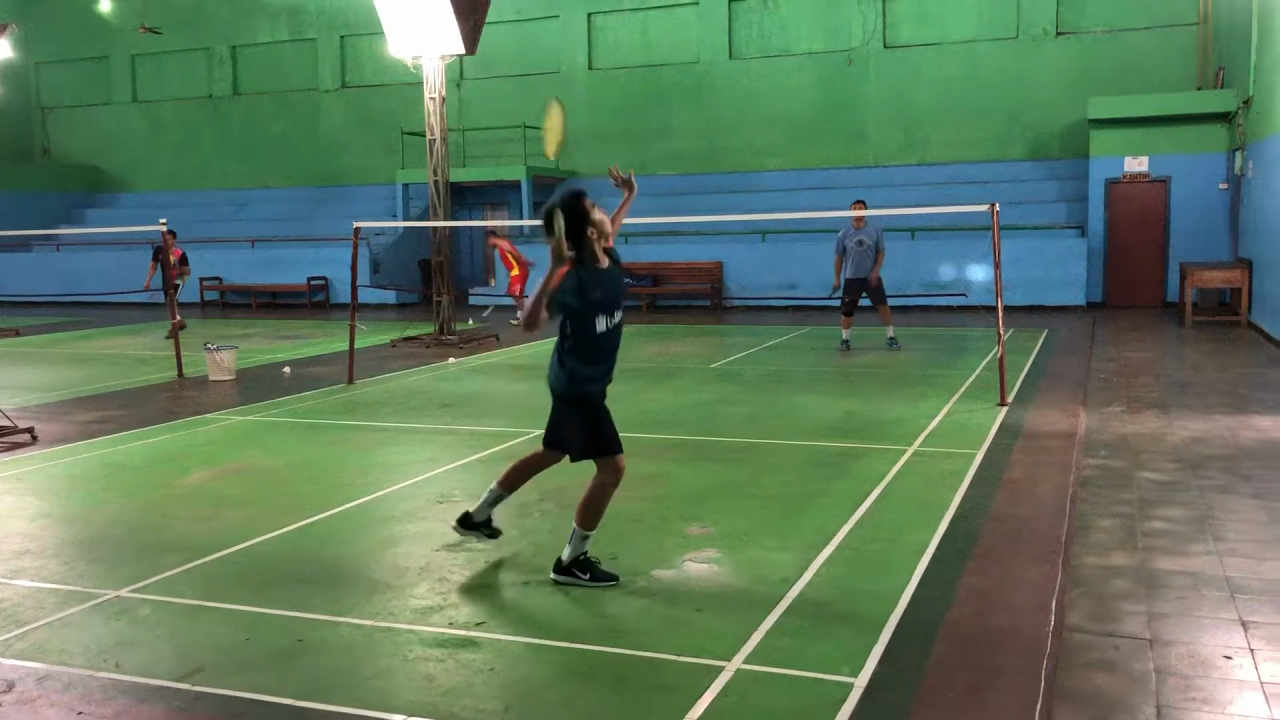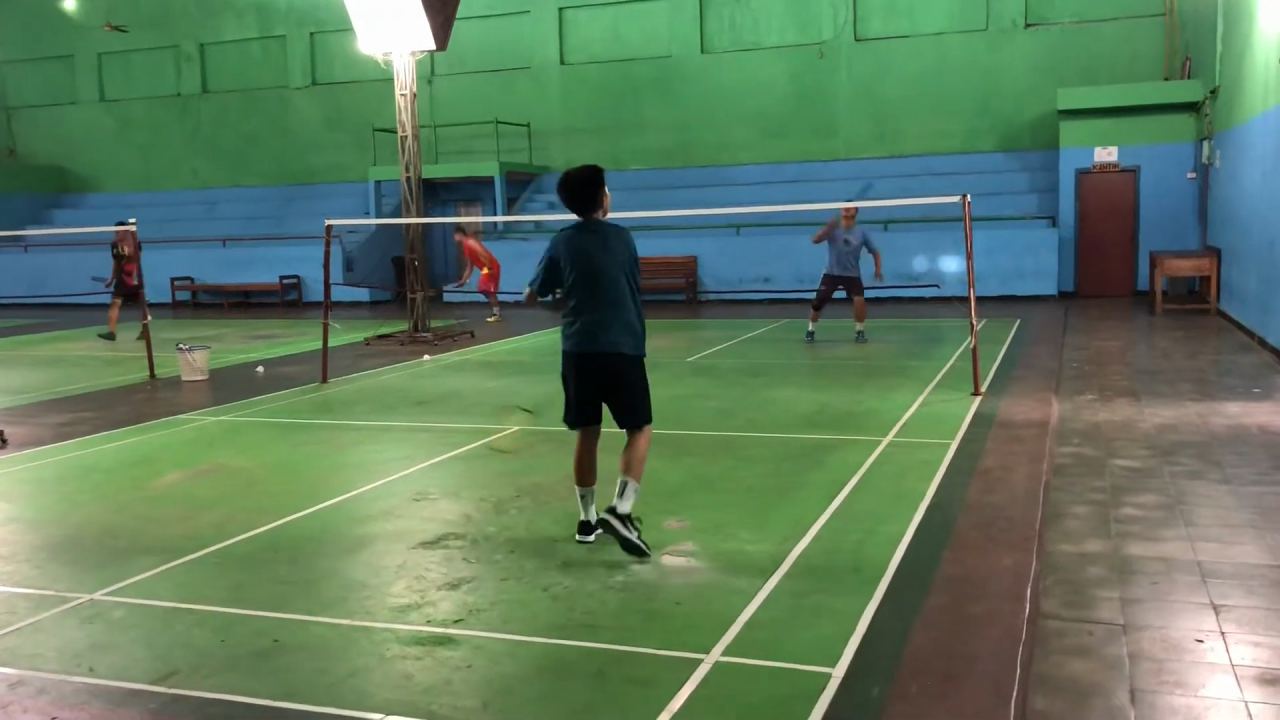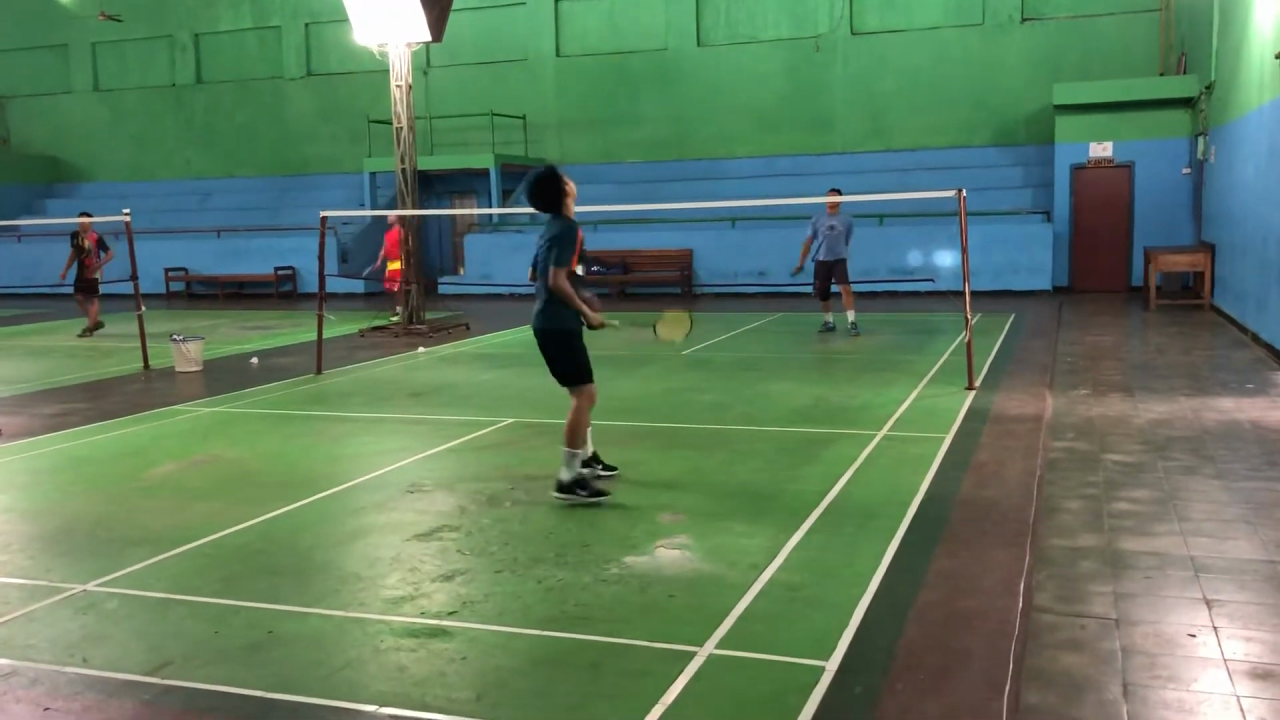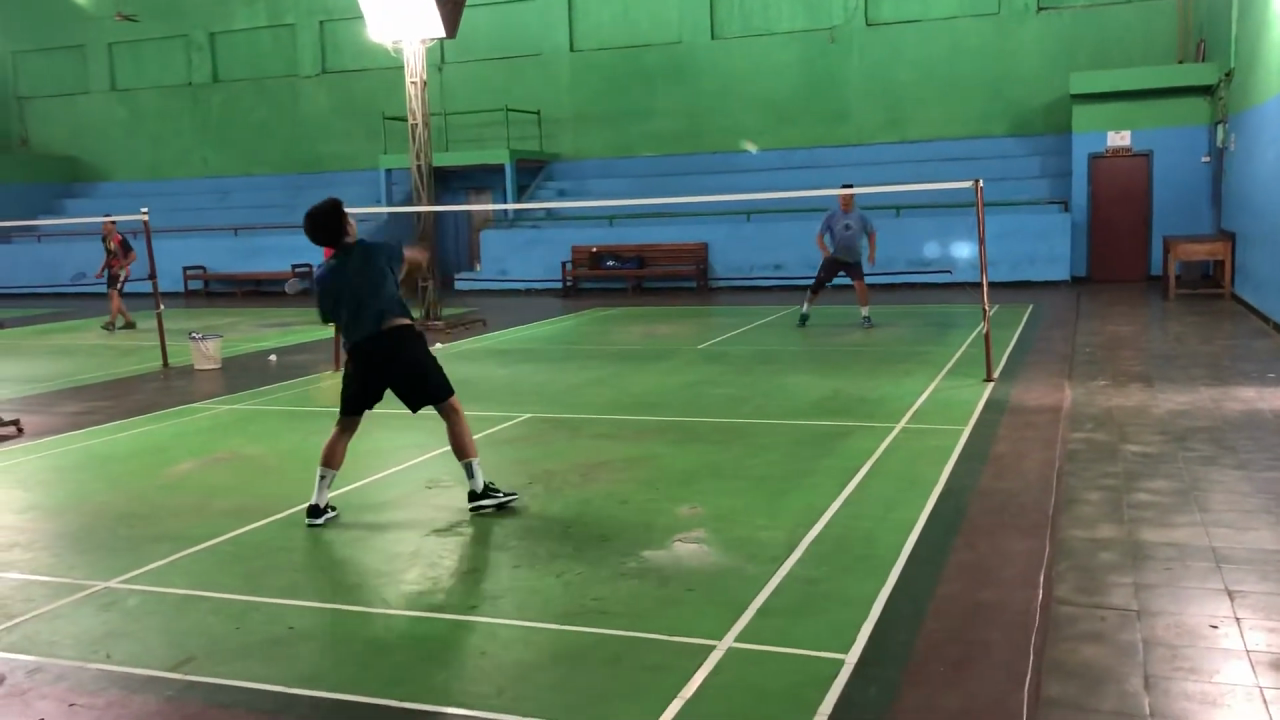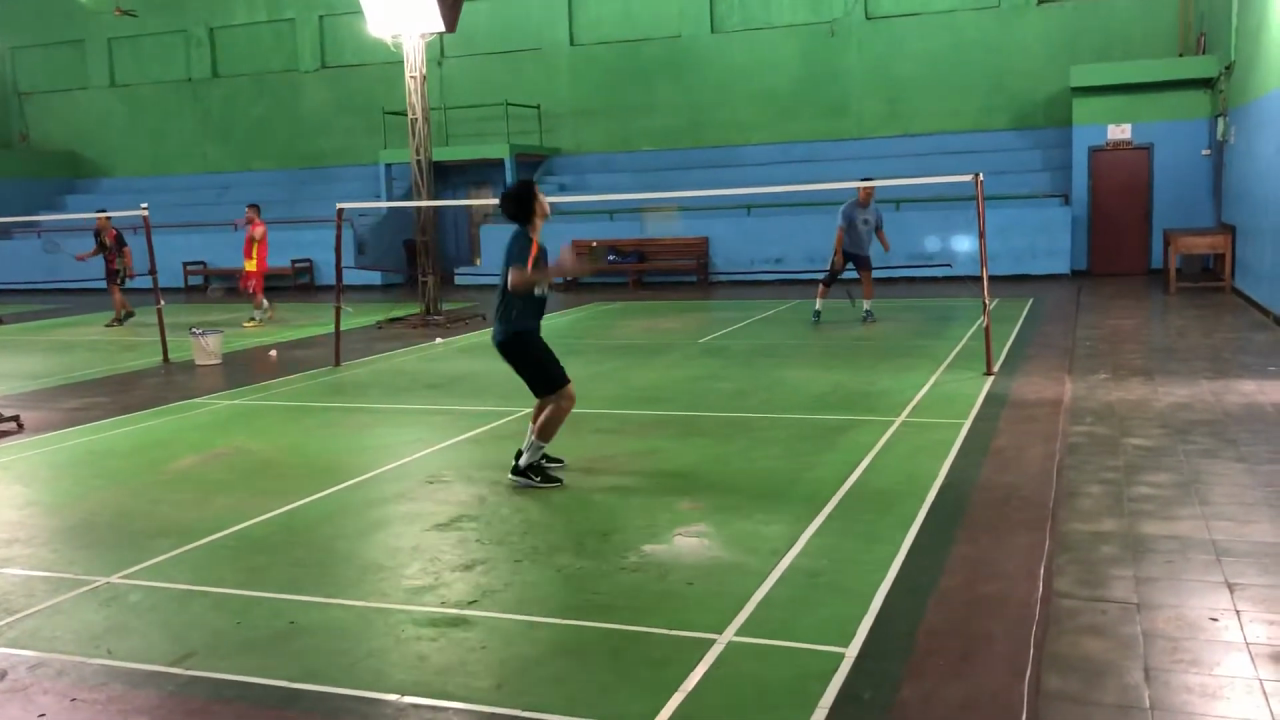
dt=1s
person 1, frame 1
left shoulder: (610, 261)
right shoulder: (572, 277)
left elbow: (611, 224)
right elbow: (529, 324)
left wrist: (627, 197)
right wrist: (556, 271)
left hip: (581, 382)
right hip: (578, 388)
left knee: (549, 455)
right knee: (612, 468)
left ankle: (481, 513)
right ankle: (571, 560)
person 1, frame 2
left shoulder: (560, 243)
right shoulder: (621, 238)
left elbow: (533, 297)
left wrist: (555, 286)
left hip: (578, 351)
right hip: (622, 349)
left knee: (586, 435)
right knee: (640, 433)
left ankle: (587, 519)
right ankle: (621, 509)
person 1, frame 3
left shoulder: (554, 227)
right shoulder: (568, 229)
left elbow: (535, 275)
right elbow: (556, 279)
right wrist: (585, 310)
left hip: (558, 322)
right hip: (557, 325)
left knee: (585, 390)
right knee: (583, 394)
left ankle: (584, 456)
right ankle: (569, 479)
person 1, frame 4
left shoulder: (323, 277)
right shoulder: (372, 250)
right elbow: (416, 257)
right wrist: (405, 265)
left hip: (362, 349)
right hip: (401, 338)
left knee: (345, 426)
right knee: (451, 409)
left ankle: (317, 504)
right ankle: (479, 488)
person 1, frame 5
left shoulder: (527, 239)
right shoulder: (526, 242)
right elbow: (515, 284)
right wrist: (556, 271)
left hip: (515, 334)
right hip: (517, 336)
left knee: (550, 394)
right knee: (564, 396)
left ankle: (530, 451)
right ankle: (527, 465)
